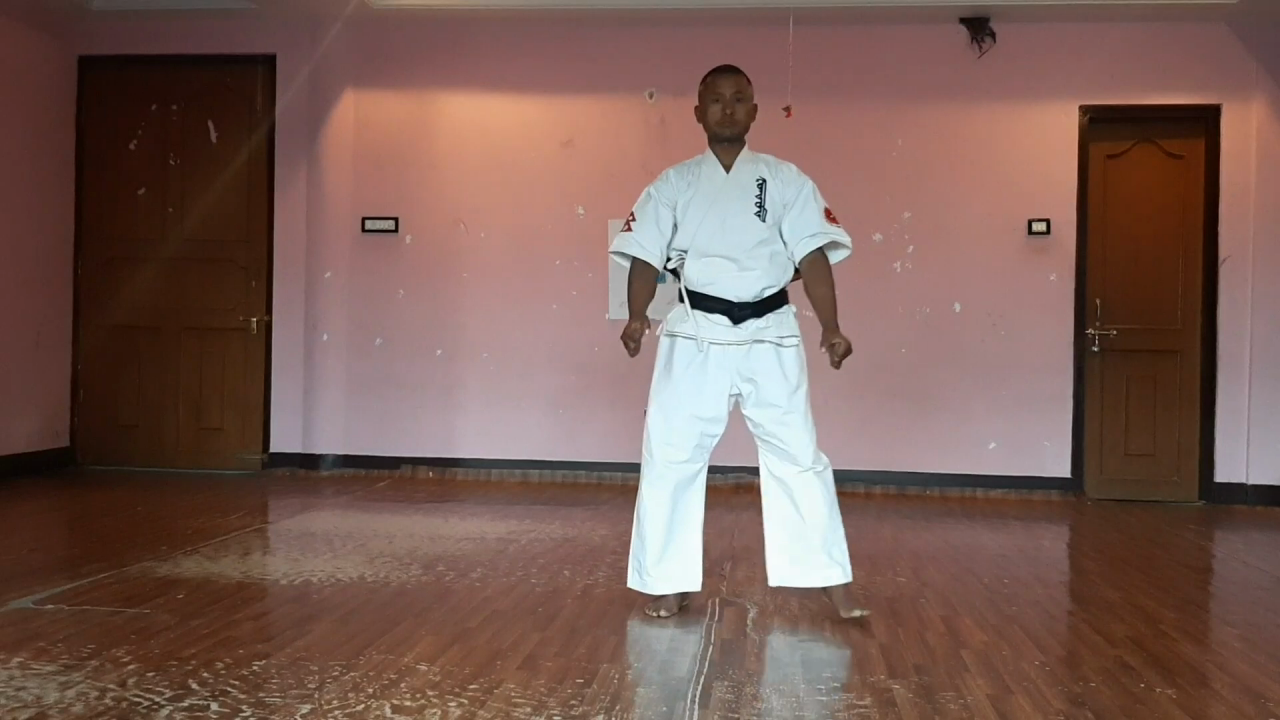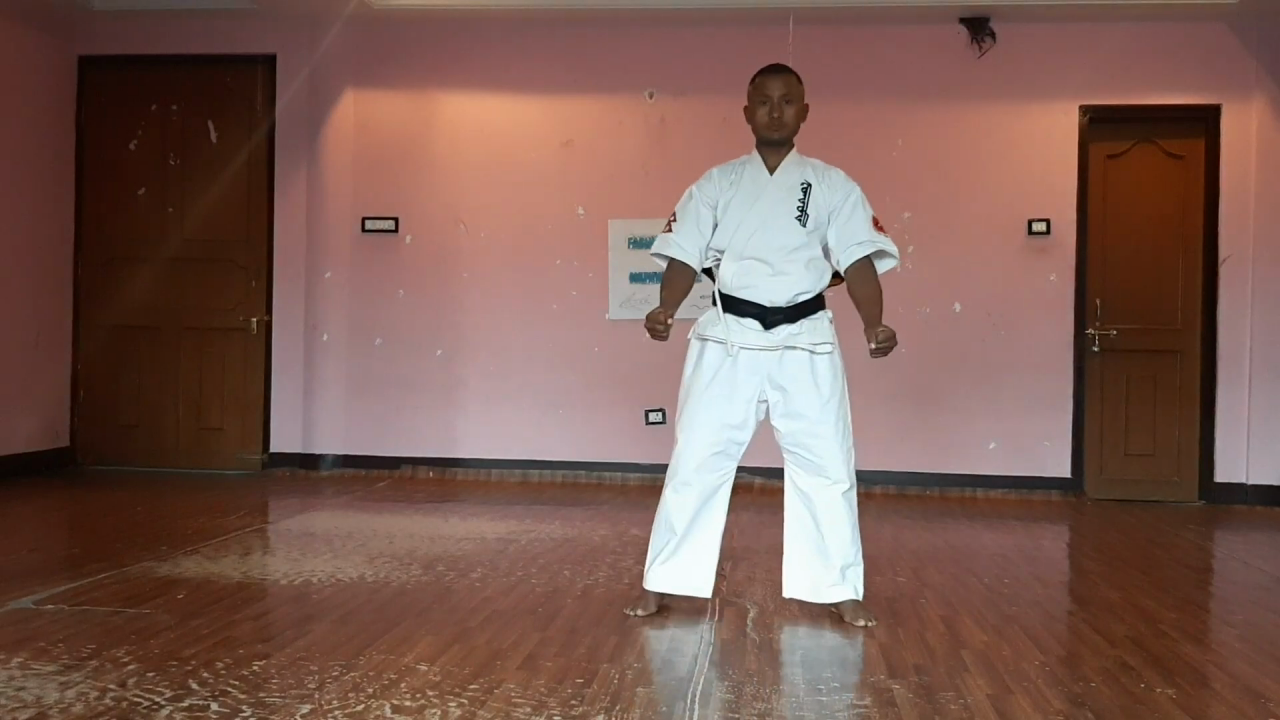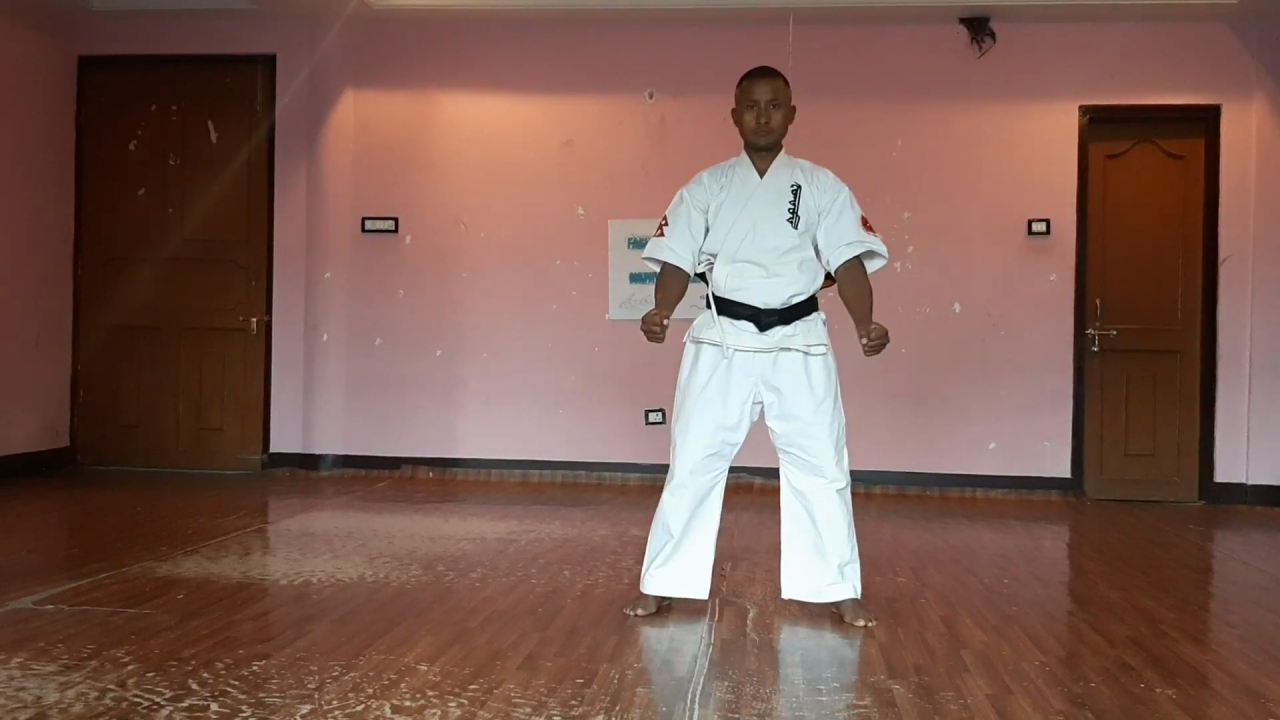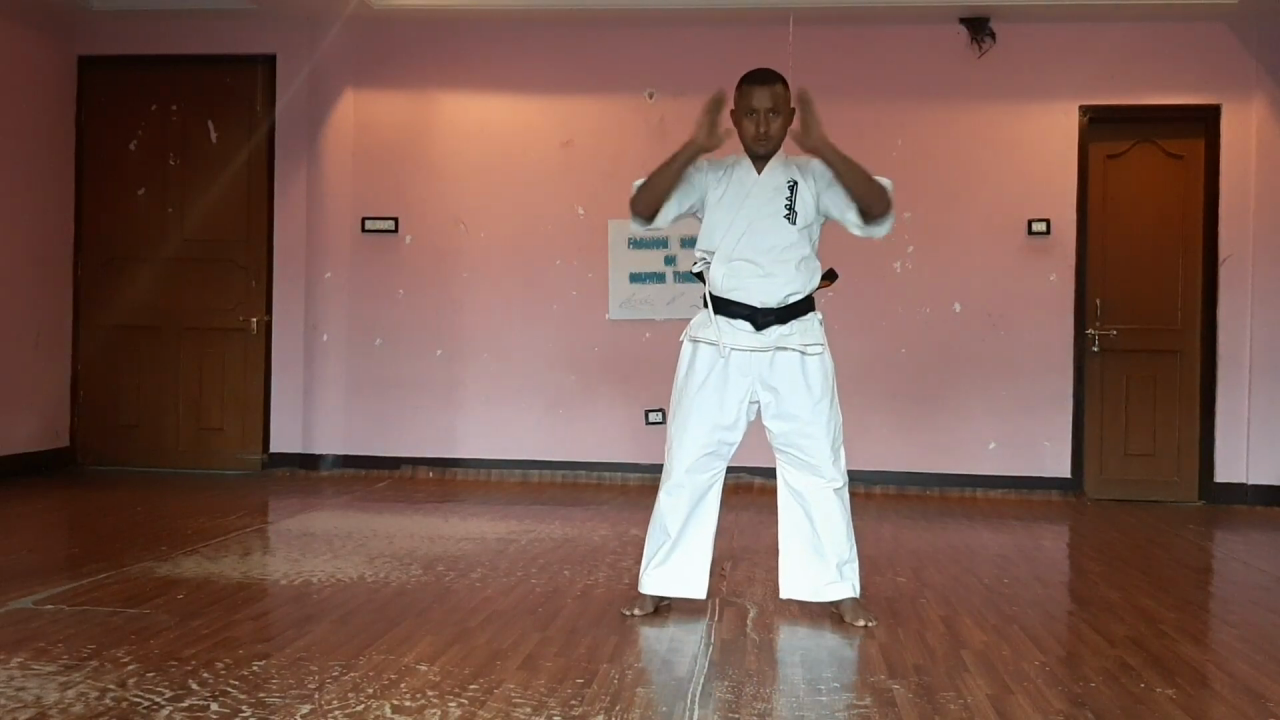
dt=0.5s
person 1, frame 1
left shoulder: (786, 179)
right shoulder: (673, 183)
left elbow: (812, 255)
right elbow: (645, 256)
left wrist: (830, 327)
right wrist: (637, 318)
left hip: (771, 334)
right hip: (695, 335)
left knee: (798, 456)
right knee: (671, 457)
left ankle: (833, 582)
right ankle: (668, 581)
person 1, frame 2
left shoulder: (832, 184)
right shoulder: (716, 183)
left elbow: (857, 260)
right elbow: (684, 256)
left wrist: (874, 324)
right wrist: (665, 309)
left hip: (805, 340)
right hip: (727, 338)
left knee: (827, 466)
right knee: (698, 461)
left ankle: (841, 590)
right ankle: (661, 582)
person 1, frame 3
left shoulder: (822, 185)
right shoulder: (706, 186)
left elbow: (848, 258)
right elbow: (677, 260)
left wrist: (865, 321)
right wrist: (661, 309)
left hip: (798, 341)
right hip: (722, 339)
left knee: (820, 466)
right knee: (694, 464)
left ankle: (841, 591)
right ankle: (660, 585)
person 1, frame 4
left shoulder: (815, 176)
right shoulder: (708, 176)
left elbow: (878, 212)
right elbow: (643, 209)
left wrist: (823, 149)
right wrist: (694, 147)
left hip: (794, 340)
right hip: (718, 338)
left knee: (818, 466)
right knee: (689, 463)
left ankle: (841, 591)
right ankle: (659, 584)
